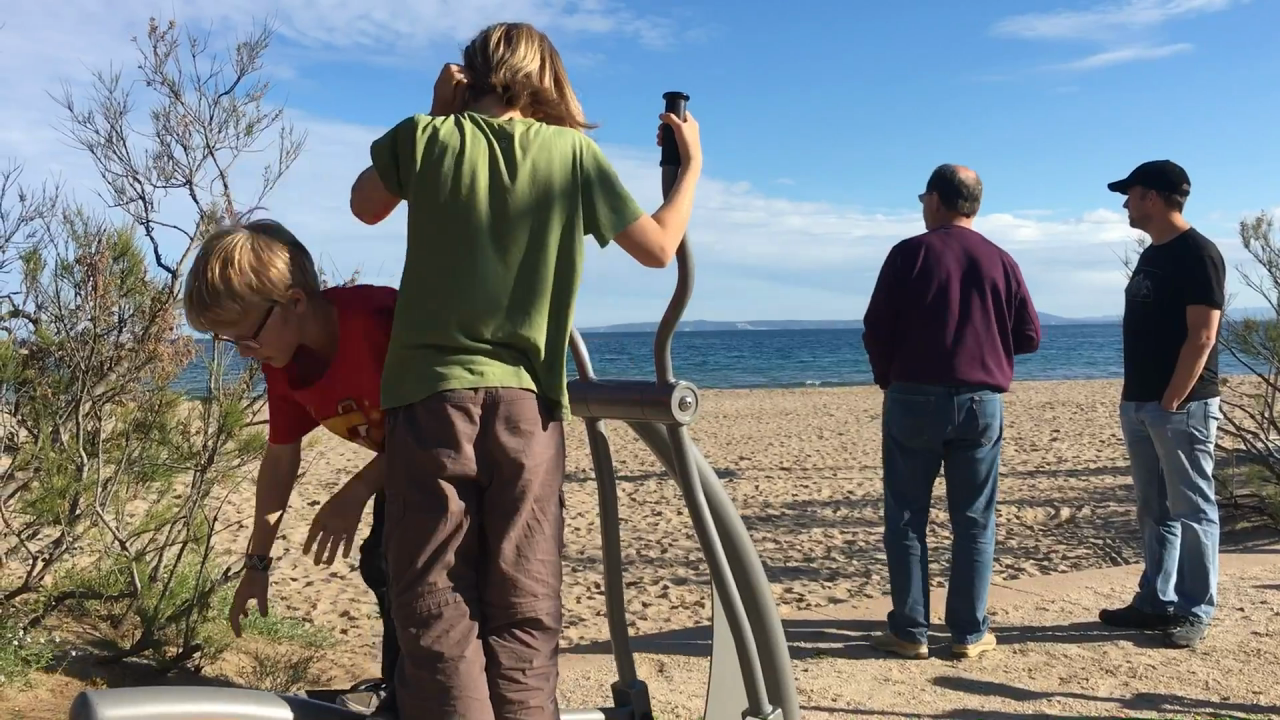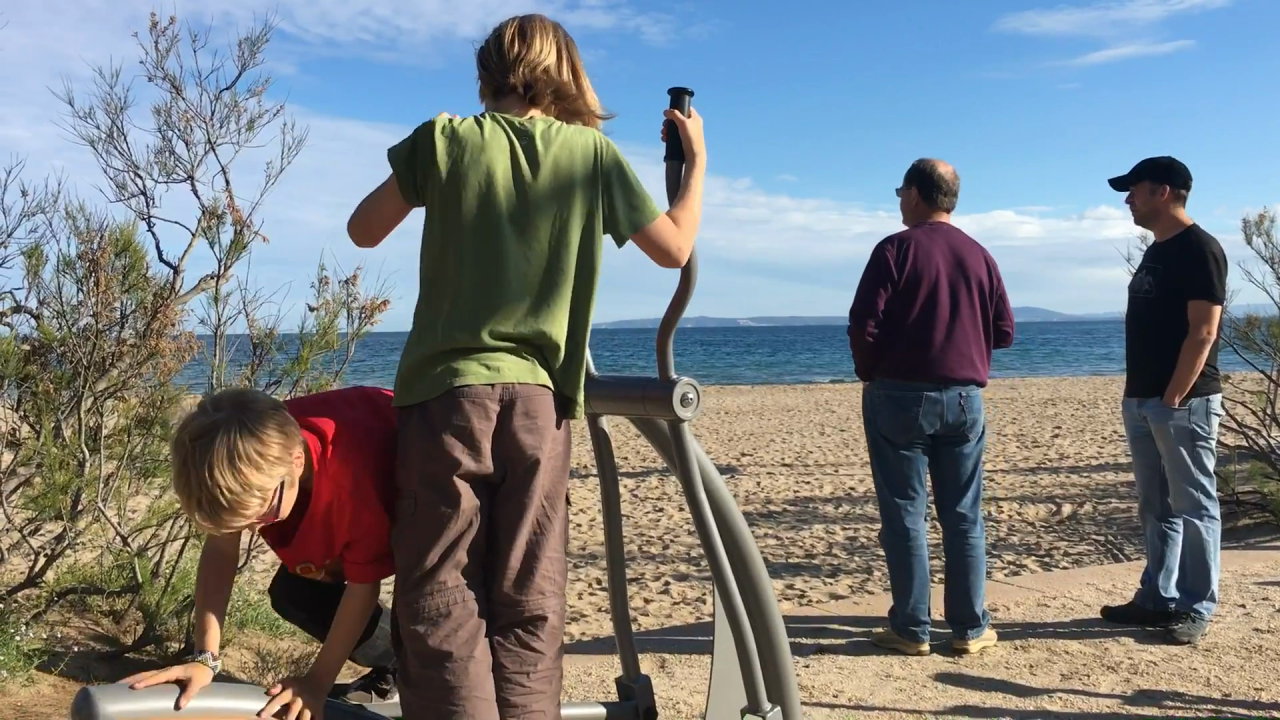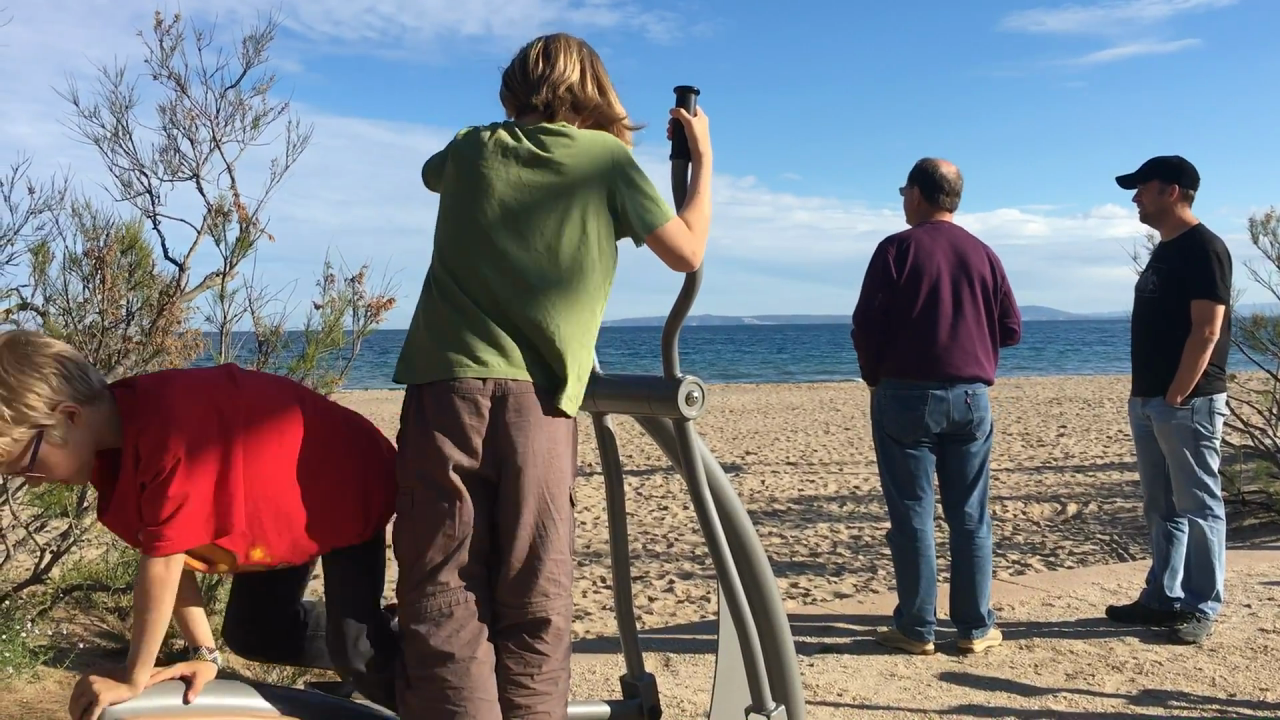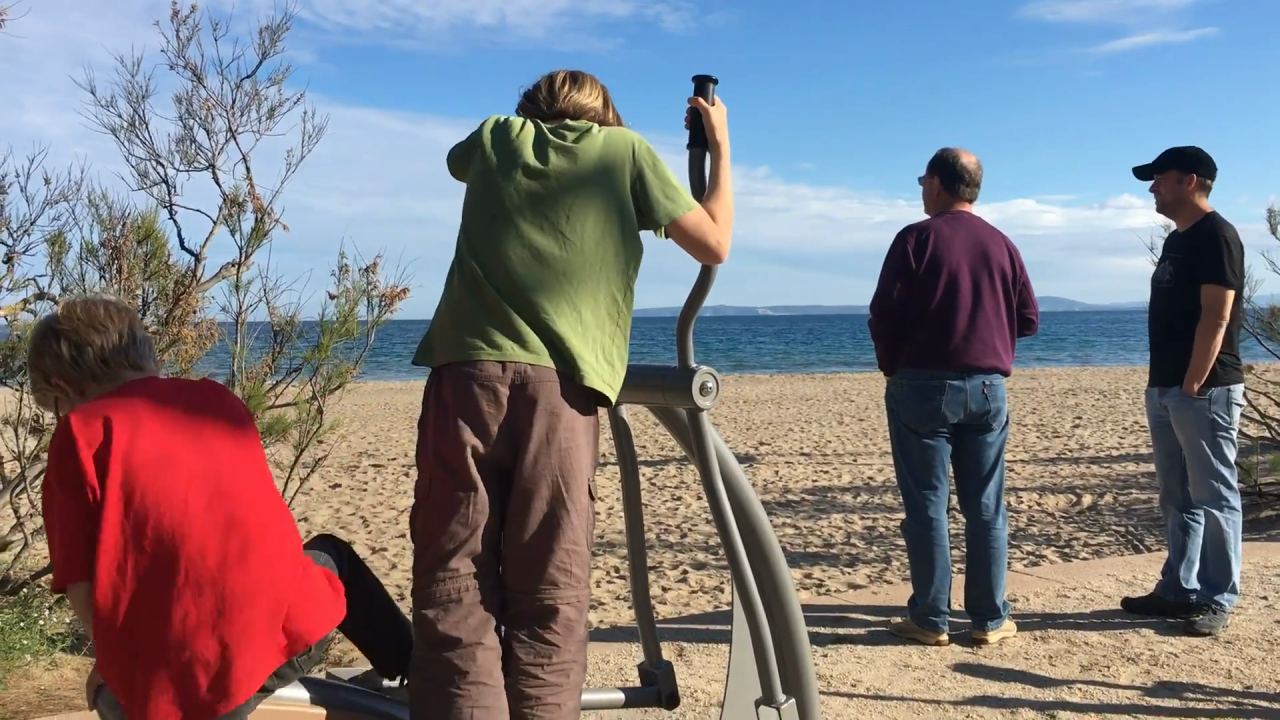
dt=0.7s
person 1, frame 1
left shoulder: (426, 140)
right shoulder: (572, 151)
left elbow: (364, 207)
right elbow: (658, 246)
right wrist: (691, 164)
left hip: (433, 396)
right hip: (525, 401)
left knee: (437, 606)
right knee: (523, 608)
person 1, frame 2
left shoulder: (444, 139)
right shoulder: (591, 153)
left elbow: (363, 231)
right elbow: (674, 249)
right wrist: (696, 158)
left hip: (447, 392)
right hip: (538, 398)
left knee: (441, 598)
right knee: (528, 603)
person 1, frame 3
left shoulder: (470, 149)
right shoulder: (604, 156)
right elbow: (687, 252)
right wrist: (702, 159)
left hip: (447, 387)
right hip: (538, 397)
left knee: (444, 600)
right knee: (534, 603)
person 1, frame 4
left shoulder: (493, 138)
right shoulder: (624, 148)
right elbow: (713, 244)
right wrist: (720, 147)
left hip: (467, 375)
right hip: (558, 386)
left knee: (454, 596)
right knee: (547, 601)
person 2, frame 1
left shoulder: (908, 254)
right shoulder: (1000, 261)
left elbow: (877, 331)
right elbow: (1029, 337)
left wrist: (885, 378)
left hip: (914, 399)
right hip: (981, 403)
left knee: (906, 518)
right knee: (974, 522)
left ankle: (909, 630)
right ankle: (969, 632)
person 2, frame 2
left shoulder: (896, 249)
right shoulder: (979, 256)
left elbow: (865, 326)
right elbow: (1004, 331)
left wrist: (868, 373)
left hip: (900, 396)
right hip: (965, 398)
left knee: (905, 514)
right knee: (964, 516)
left ankle: (911, 629)
right ankle: (970, 627)
person 2, frame 3
left shoulder: (897, 249)
right shoulder: (983, 254)
left elbow: (866, 326)
right elbow: (1011, 329)
left wrist: (874, 377)
left hip: (906, 396)
right hip: (971, 397)
left knee: (912, 514)
right knee: (970, 516)
left ankle: (916, 628)
right ankle: (975, 627)
person 2, frame 4
left shoulder: (916, 238)
right shoulder: (1002, 244)
left elbow: (885, 314)
right elbow: (1028, 319)
left wrist: (891, 366)
left hip: (923, 386)
right hip: (988, 388)
left knee: (927, 504)
right knee: (986, 507)
left ankle: (930, 618)
right ankle: (990, 618)
person 3, frame 1
left shoulder: (1197, 254)
right shoulder: (1151, 255)
left elbow: (1202, 337)
left wrist: (1172, 401)
right wrist: (1133, 397)
left hip: (1182, 406)
right hip: (1139, 404)
left knee: (1191, 511)
right knee: (1154, 511)
left ankle: (1194, 611)
right ankle: (1156, 601)
person 3, frame 2
left shoulder: (1200, 249)
right shoulder: (1155, 250)
left elbow: (1203, 333)
left wrist: (1174, 397)
right wrist: (1135, 393)
left hip: (1183, 402)
right hip: (1142, 401)
left knee: (1193, 507)
right knee: (1156, 507)
left ankle: (1196, 608)
right ankle: (1158, 597)
person 3, frame 3
left shoulder: (1204, 249)
right shoulder: (1163, 250)
left elbow: (1207, 332)
left wrist: (1176, 396)
right wrist: (1143, 393)
left hip: (1187, 402)
right hip: (1147, 399)
left knee: (1197, 506)
right knee: (1162, 507)
left ankle: (1201, 608)
right ankle: (1162, 597)
person 3, frame 4
left shoulder: (1217, 236)
right shoulder: (1176, 239)
left elbow: (1216, 319)
left wrist: (1194, 384)
left hip: (1205, 391)
right hip: (1165, 389)
left knee: (1214, 498)
right knee: (1178, 498)
left ankle: (1217, 599)
right ankle: (1179, 589)
person 4, frame 1
left shoulder: (373, 322)
right shoulder: (286, 364)
right elbow: (280, 462)
left wrist: (356, 492)
right wrist: (256, 563)
right knee: (381, 559)
person 4, frame 2
left shoulder: (346, 474)
left elbow: (363, 585)
right elbow: (221, 549)
left wrist: (318, 681)
right wrist: (205, 658)
right knee: (292, 594)
right ankle: (395, 666)
person 4, frame 3
left shoulder: (166, 426)
right shoulder: (110, 448)
left elbow: (164, 561)
right elbow: (173, 554)
left wrist: (135, 680)
right wrist: (204, 654)
left hip: (348, 482)
left knee: (356, 657)
right knee: (250, 633)
right ankle: (377, 630)
person 4, frame 4
left shoulder: (79, 437)
right shoulder: (216, 400)
left elbow: (80, 584)
left wrist: (127, 673)
right hip: (292, 624)
right knee: (327, 557)
